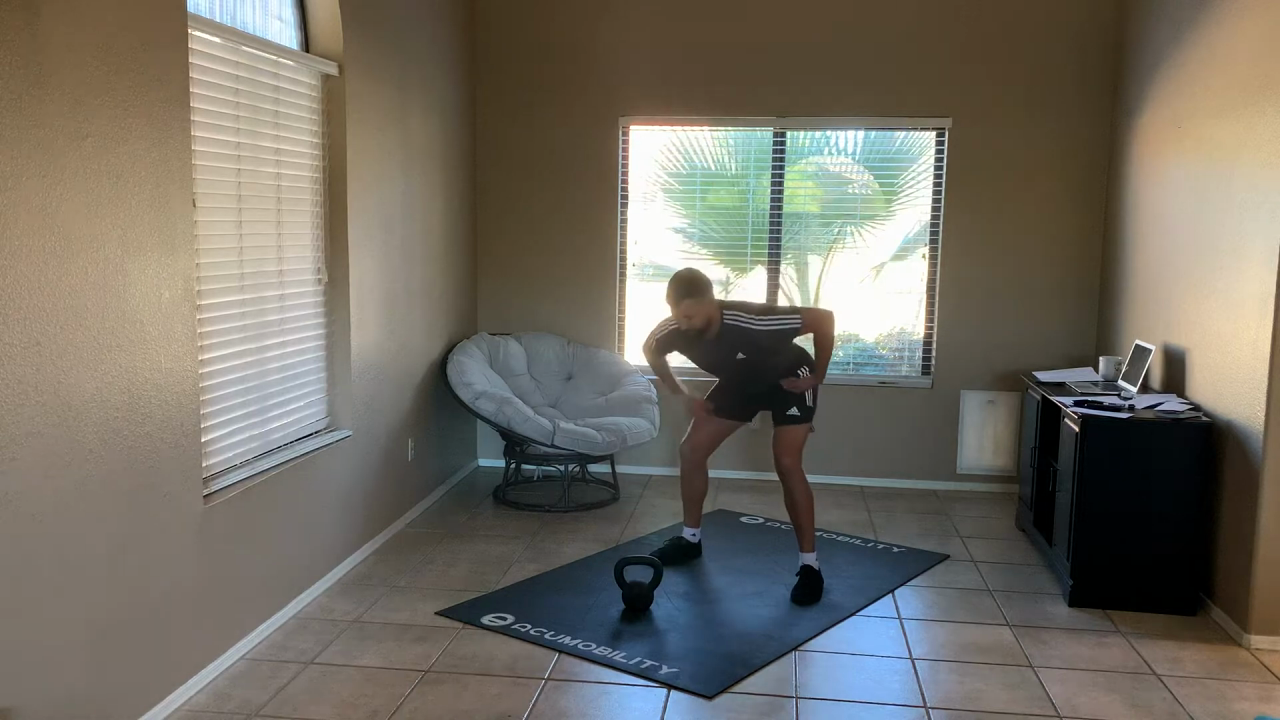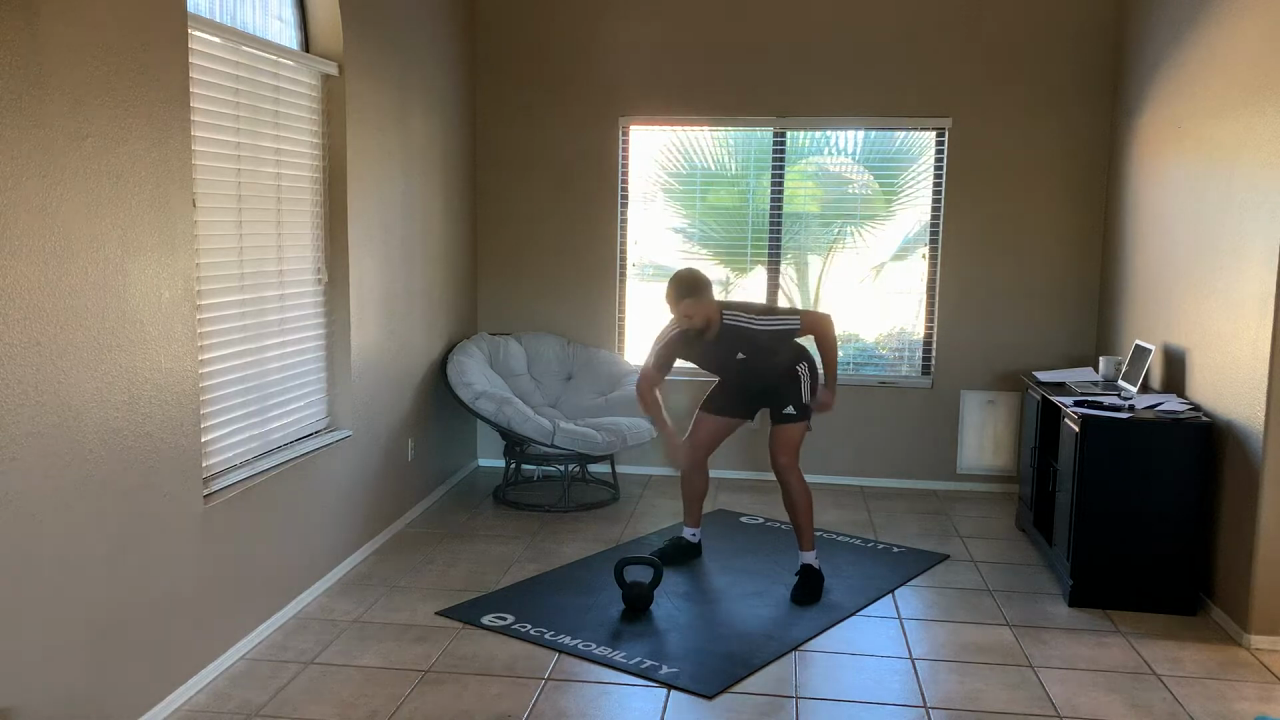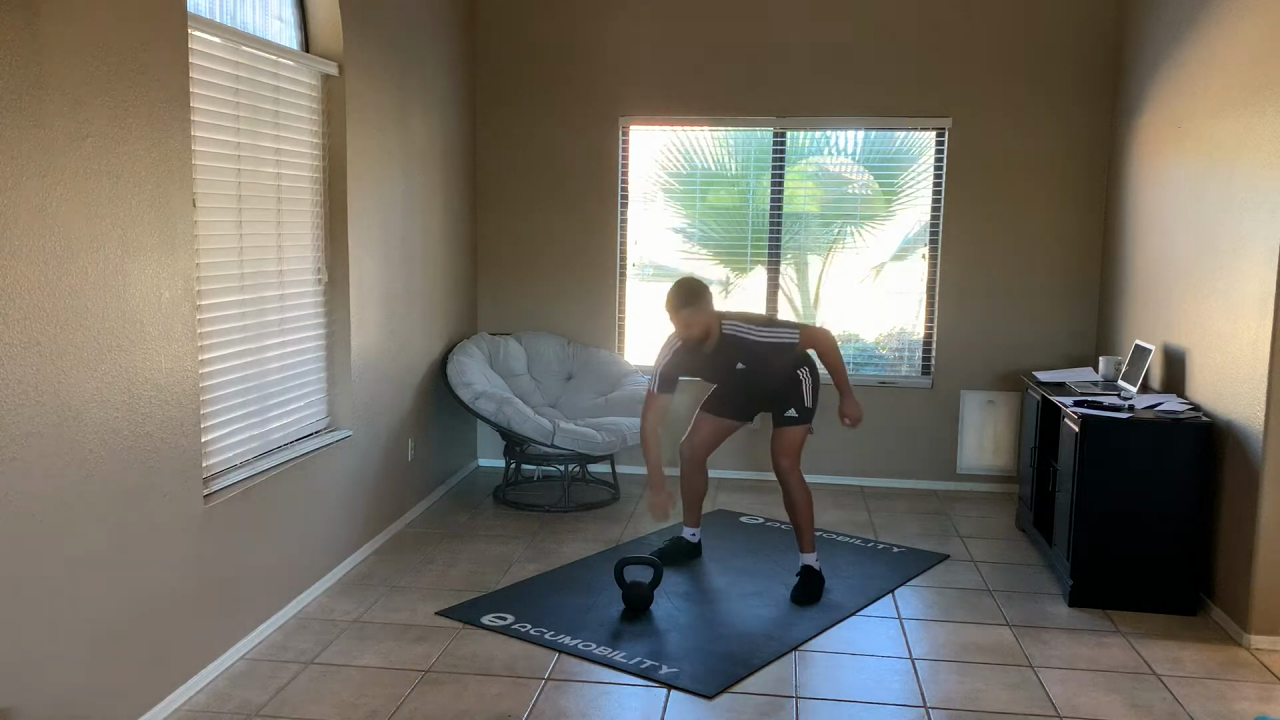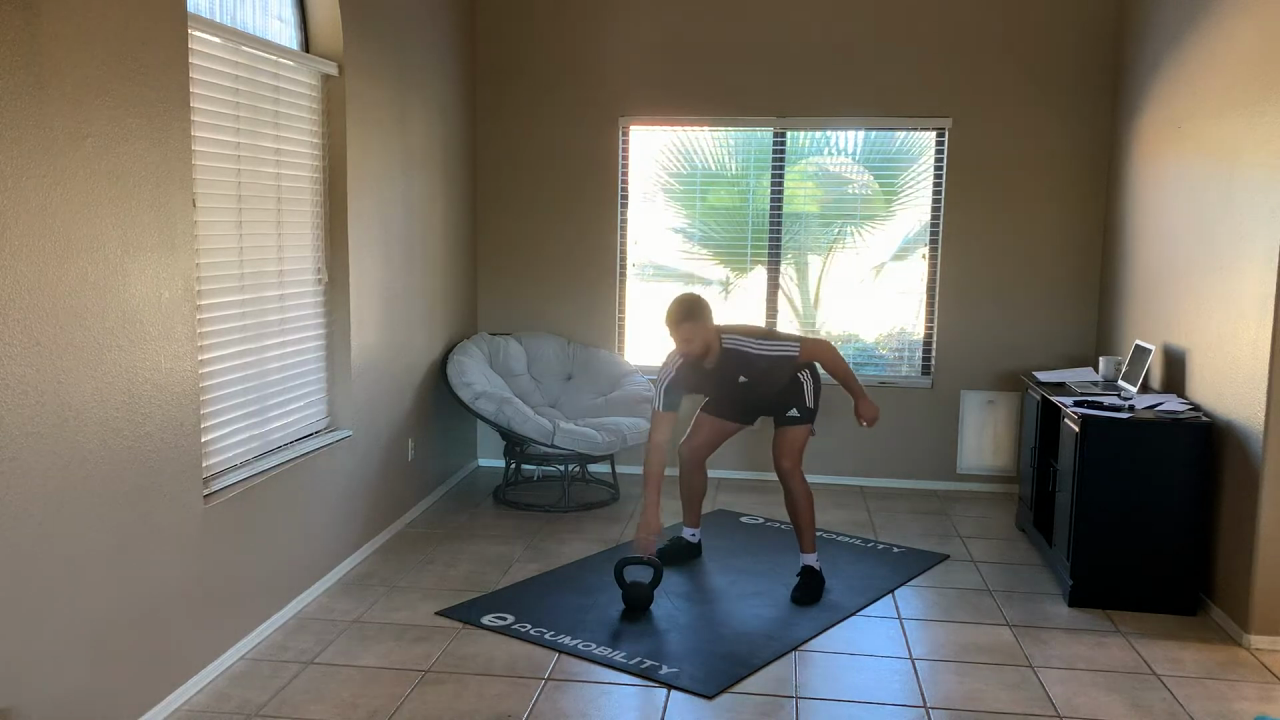
dt=0.1s
person 1, frame 1
left shoulder: (753, 322)
right shoulder: (674, 331)
left elbow: (824, 318)
right elbow: (650, 350)
left wrist: (816, 376)
right wrist: (682, 394)
left hip: (788, 380)
right hip: (738, 384)
left knee: (786, 464)
right knee: (691, 450)
left ankle: (810, 565)
right ankle: (690, 538)
person 1, frame 2
left shoulder: (751, 320)
right shoulder: (676, 336)
left elbow: (822, 322)
right elbow: (646, 383)
left wrist: (829, 386)
right wrist: (668, 433)
left hip: (788, 378)
right hip: (738, 382)
left knee: (784, 463)
right knee: (692, 450)
left ankle: (810, 565)
right ankle: (690, 539)
person 1, frame 3
left shoulder: (752, 333)
right shoulder: (676, 352)
left elbow: (822, 337)
right elbow: (651, 418)
left wrist: (846, 396)
right wrist: (656, 483)
left hip: (790, 382)
right hip: (739, 386)
left knee: (785, 465)
right knee: (690, 450)
left ankle: (810, 565)
right ankle: (690, 538)
person 1, frame 4
left shoulder: (752, 346)
right shoulder: (675, 372)
left elbow: (822, 349)
right elbow: (657, 441)
left wrist: (860, 397)
right wrist: (649, 514)
left hip: (791, 386)
right hip: (735, 392)
left knee: (786, 466)
right knee: (690, 452)
left ankle: (811, 566)
right ankle: (690, 538)
